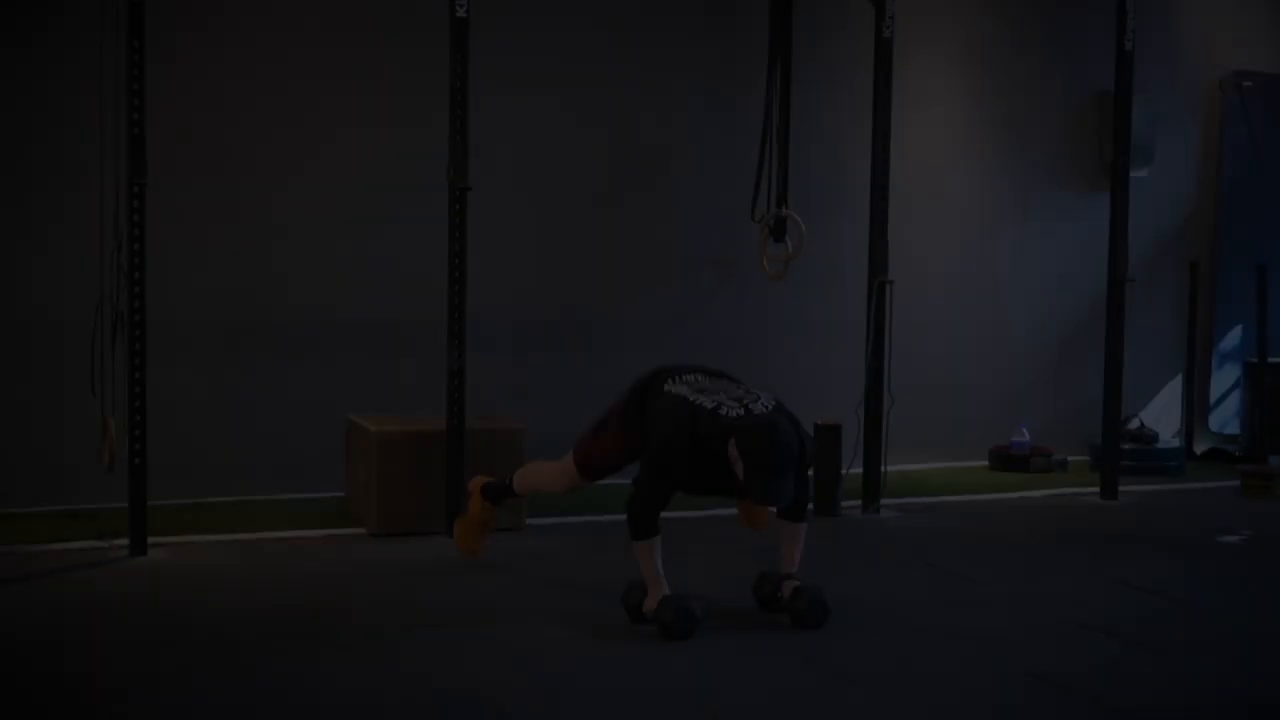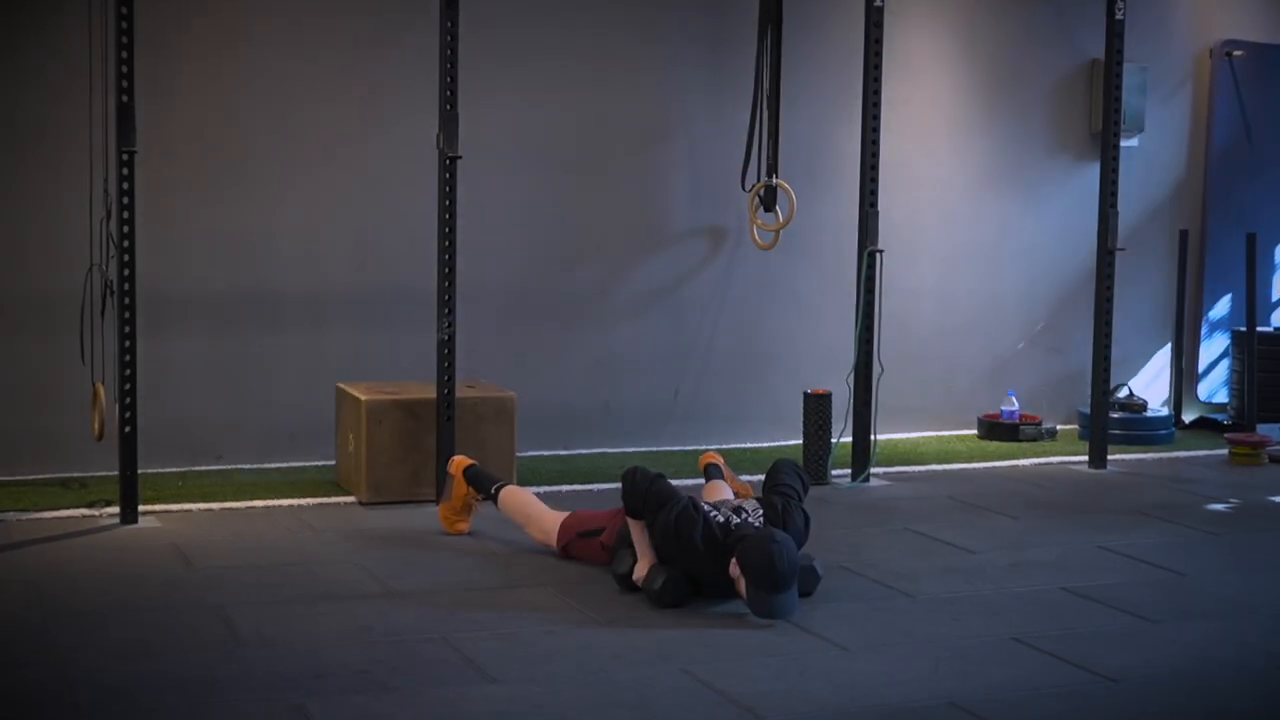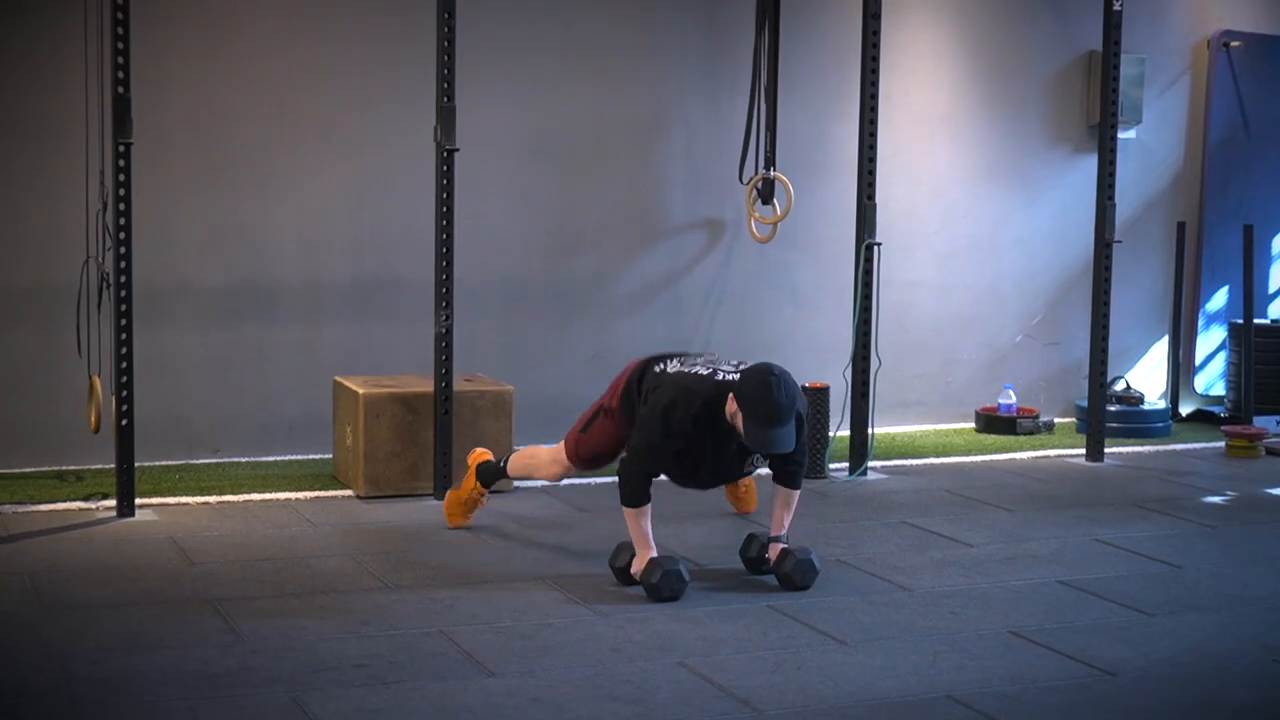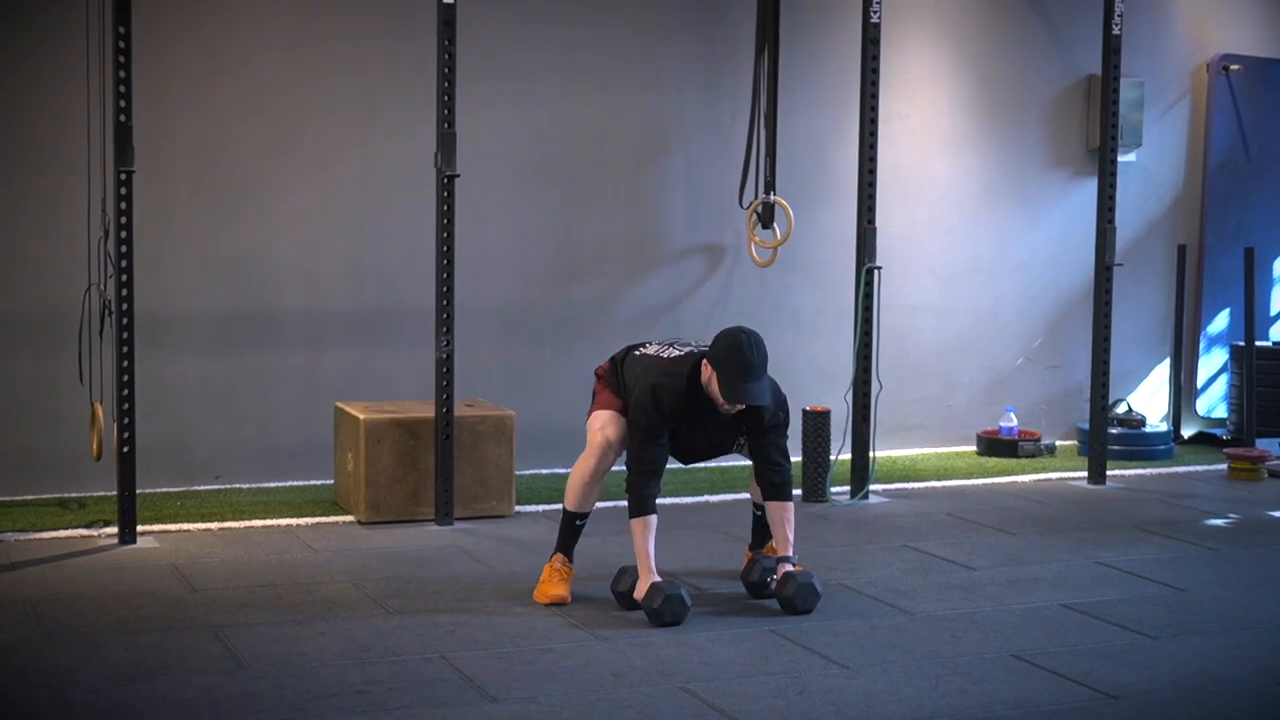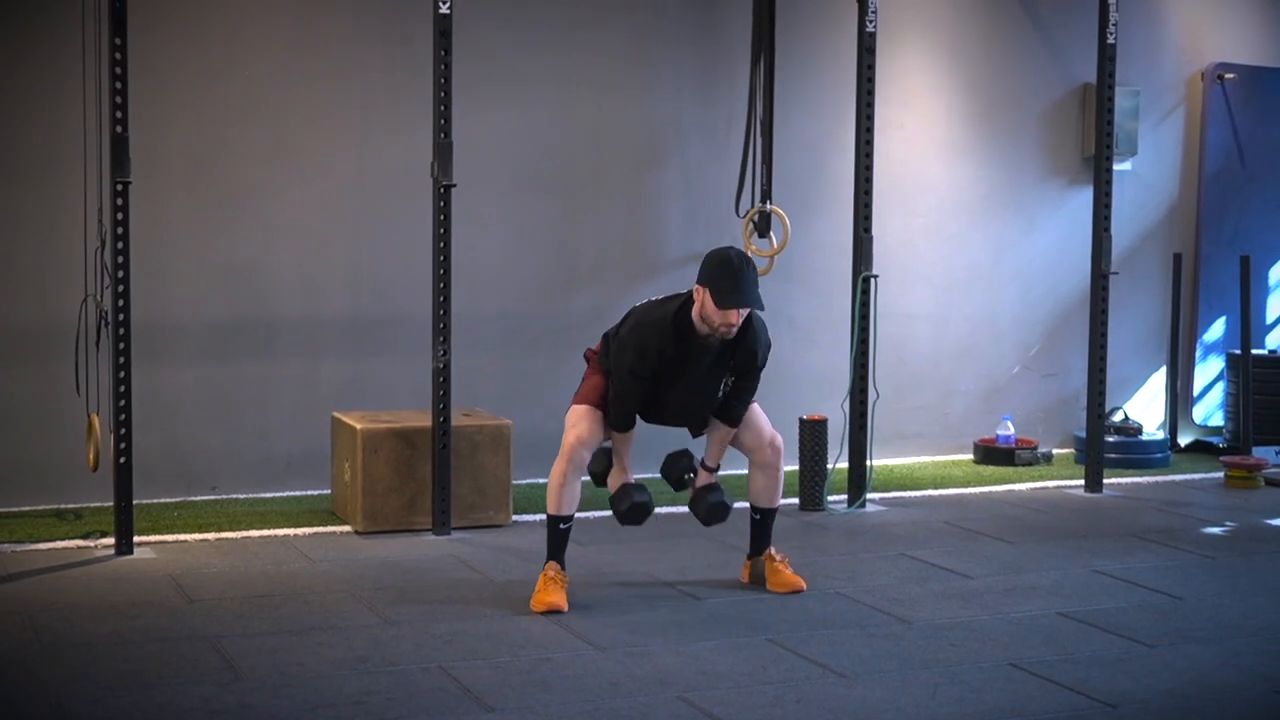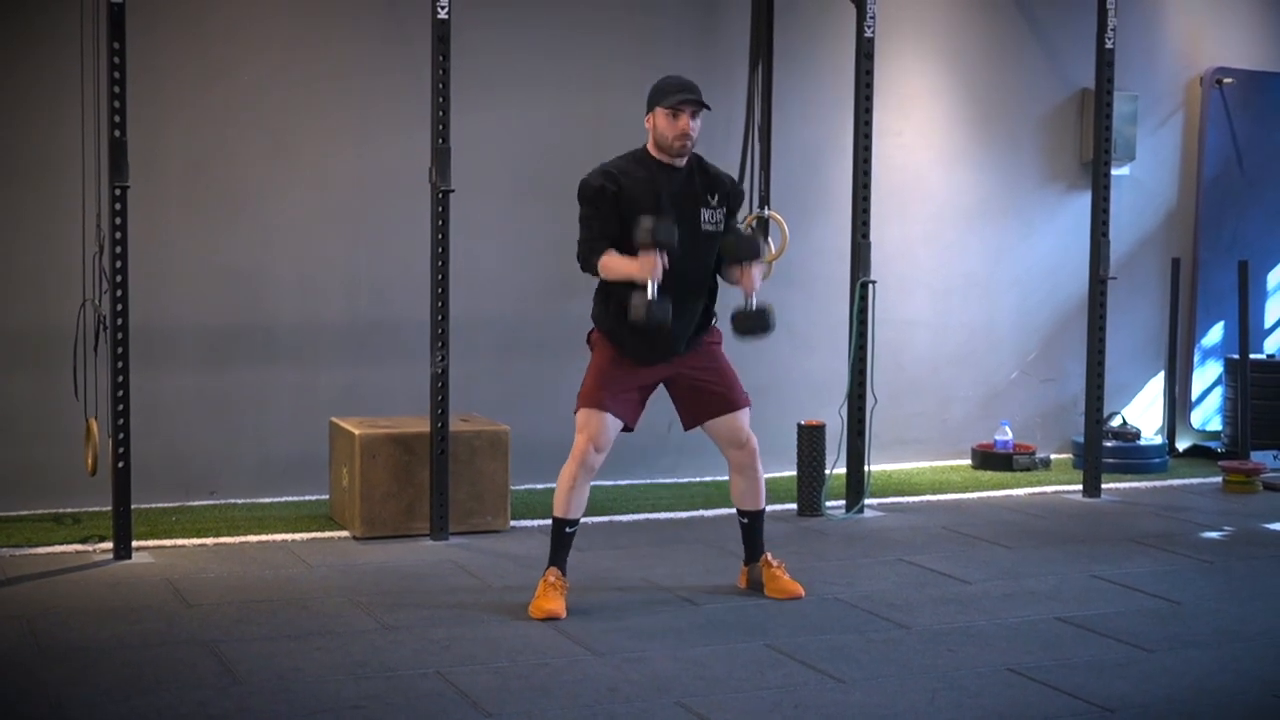
dt=0.5s
person 1, frame 1
left shoulder: (790, 439)
right shoulder: (684, 436)
left elbow: (794, 505)
right elbow: (643, 508)
left wrist: (790, 577)
right wrist: (657, 590)
right hip: (651, 399)
right knee: (565, 477)
left ankle: (745, 495)
right ankle: (487, 494)
person 1, frame 2
left shoulder: (787, 525)
right shoulder: (694, 536)
left elbow: (786, 469)
right elbow: (635, 481)
right wrist: (645, 558)
right hip: (637, 532)
right knee: (547, 527)
left ankle: (714, 470)
right ankle: (470, 475)
person 1, frame 3
left shoulder: (787, 410)
right shoulder: (683, 402)
left elbow: (791, 471)
right elbow: (634, 473)
left wrist: (778, 539)
right wrist: (644, 551)
right hip: (640, 390)
right knee: (559, 464)
left ankle: (732, 470)
right ankle: (485, 471)
person 1, frame 4
left shoulder: (767, 398)
right shoulder: (660, 388)
left elbow: (775, 476)
right elbow: (643, 481)
left wrist: (786, 561)
right wrist: (647, 574)
right hip: (623, 386)
left knee: (773, 457)
right knee: (601, 447)
left ankle: (761, 550)
right ankle: (560, 561)
person 1, frame 5
left shoulder: (753, 338)
right shoulder: (648, 328)
left elbow: (733, 406)
right elbow: (623, 406)
left wrist: (709, 467)
right wrist: (621, 469)
right hip: (618, 376)
left knee: (769, 446)
right knee: (576, 445)
left ankle: (760, 558)
right ankle: (553, 569)
person 1, frame 6
left shoulder: (720, 185)
right shoulder: (615, 179)
left elbow: (730, 257)
right elbow: (592, 256)
left wrist: (745, 273)
right wrist: (635, 267)
left hip: (693, 340)
right hip: (625, 341)
left knee: (743, 443)
right knee: (590, 446)
left ankle: (757, 565)
right ankle: (554, 575)
